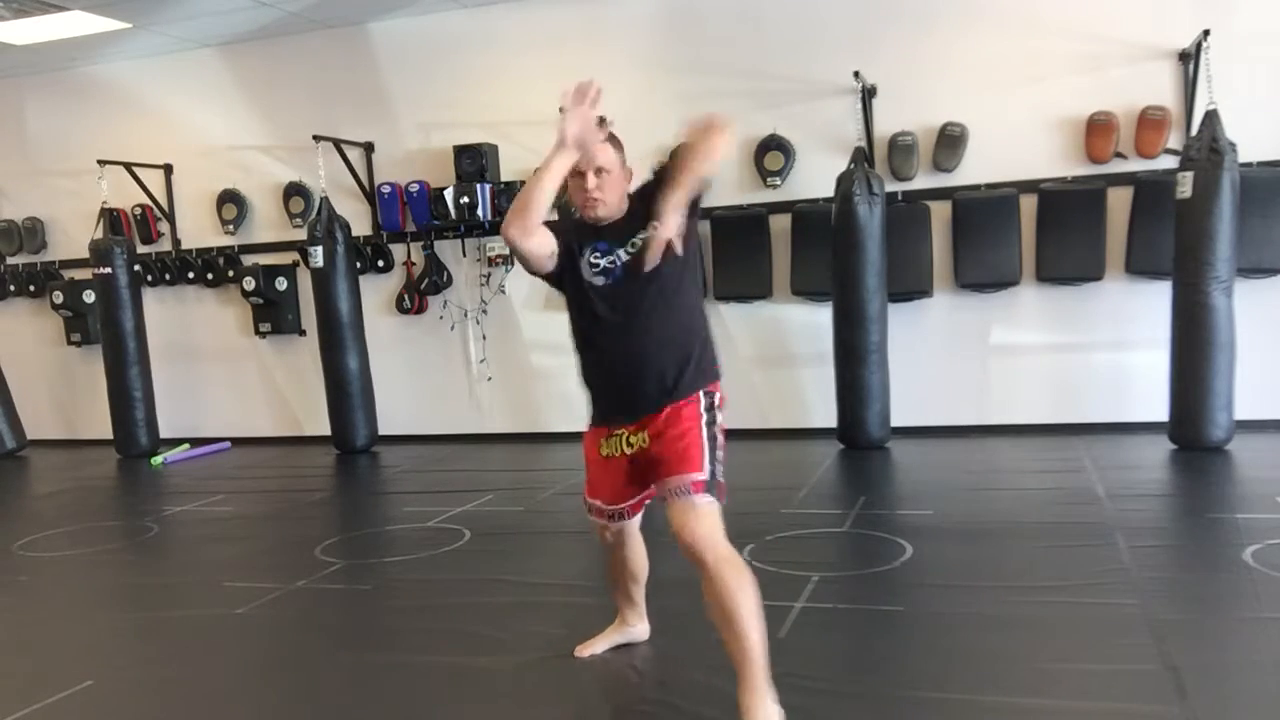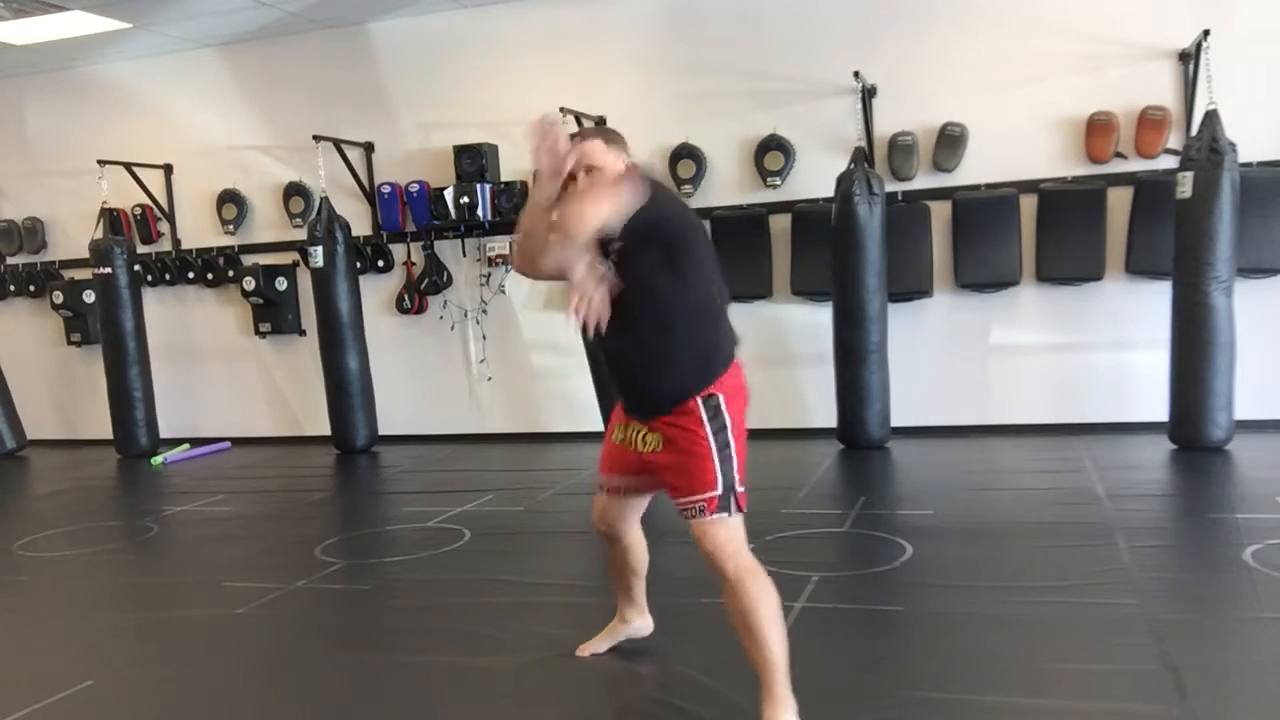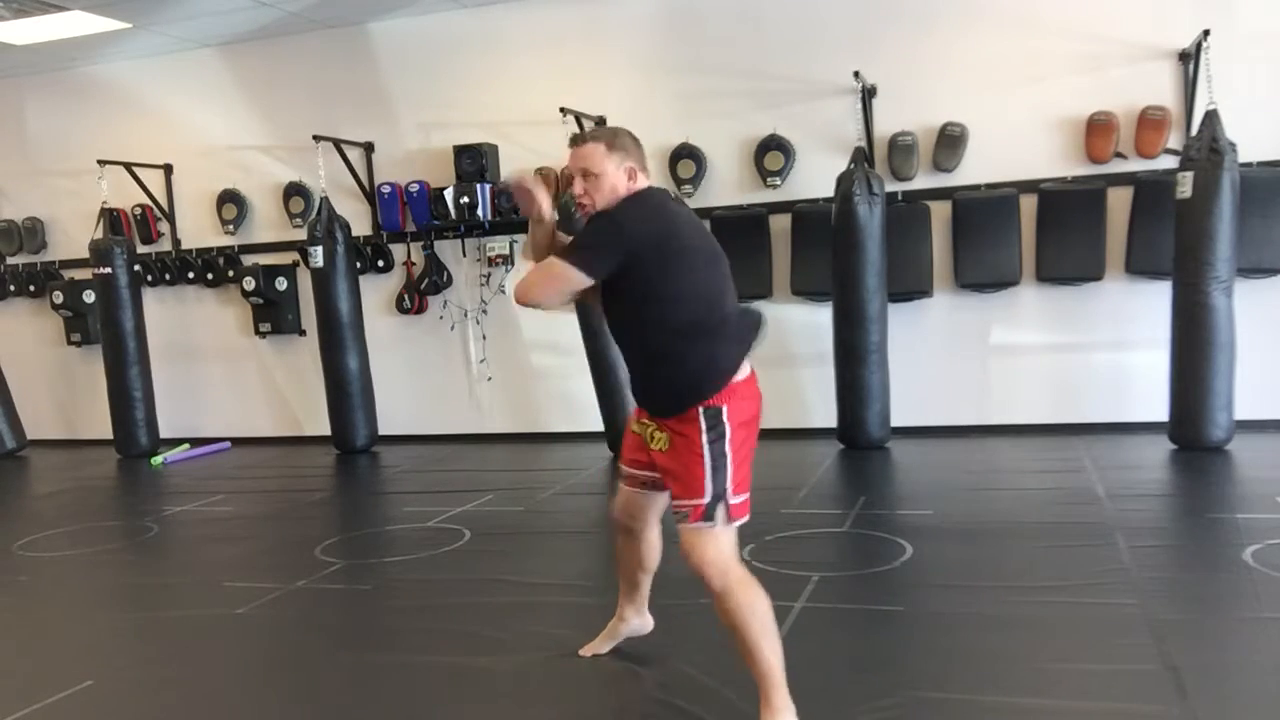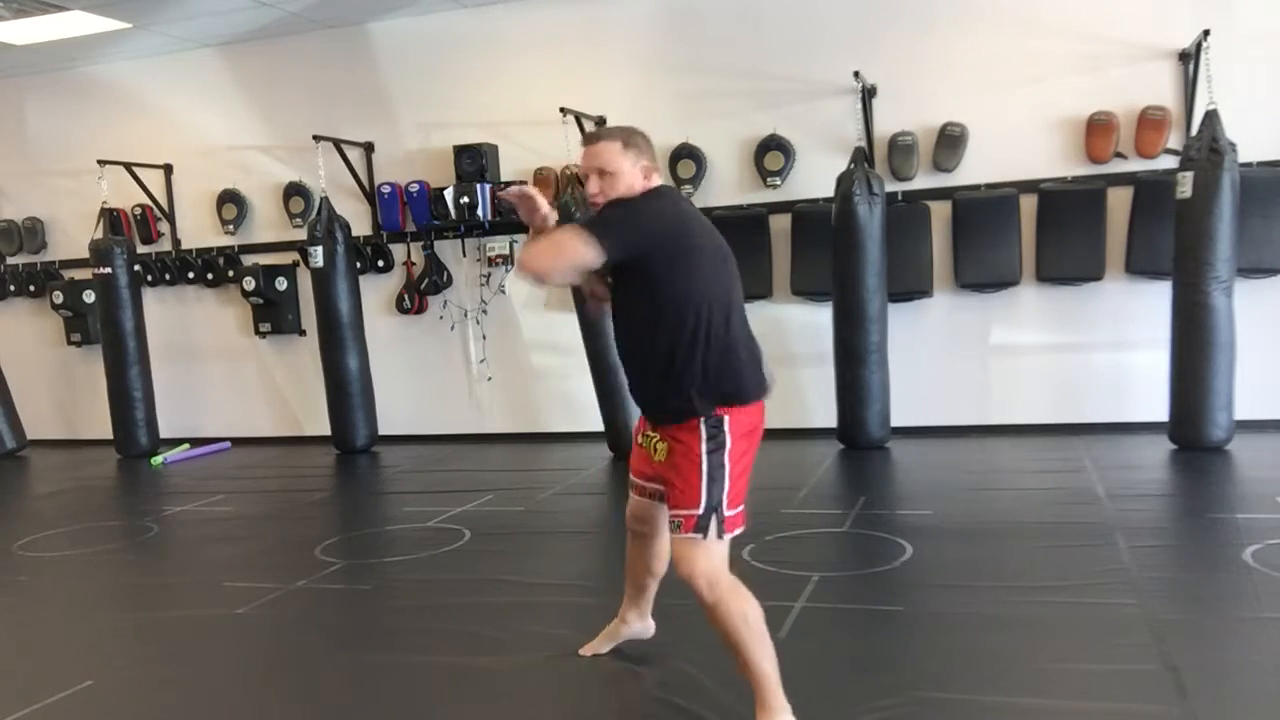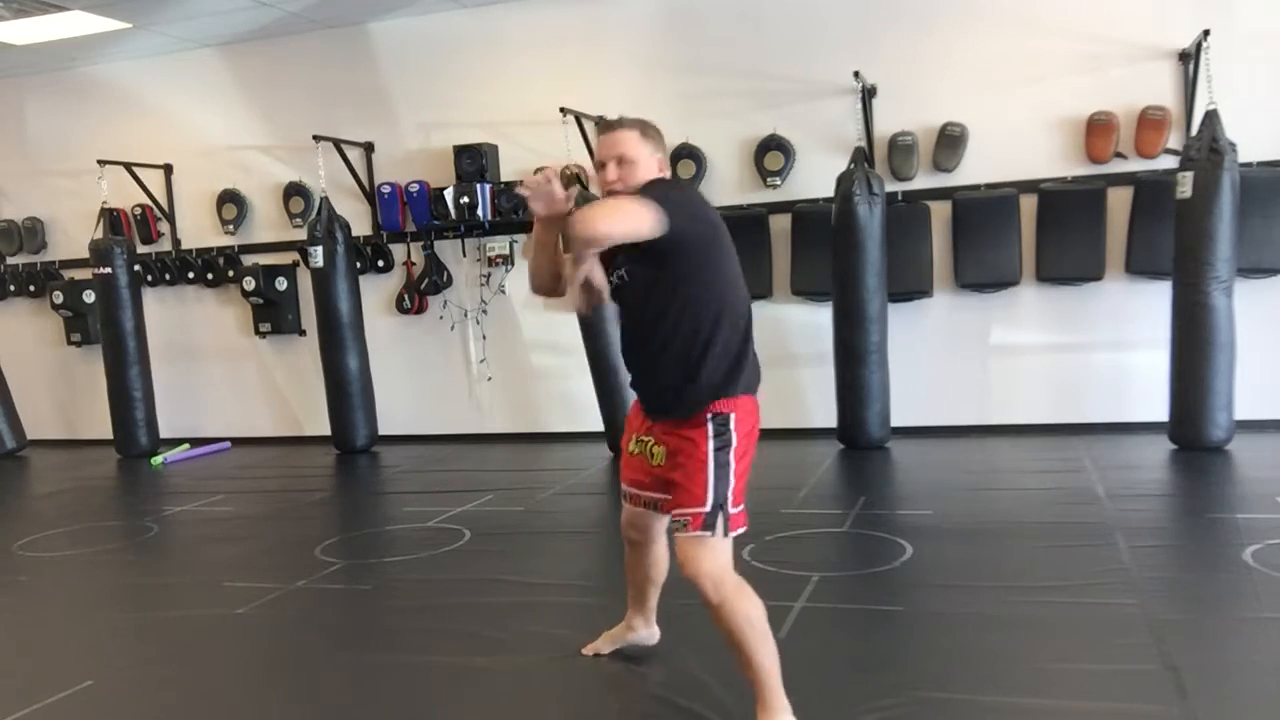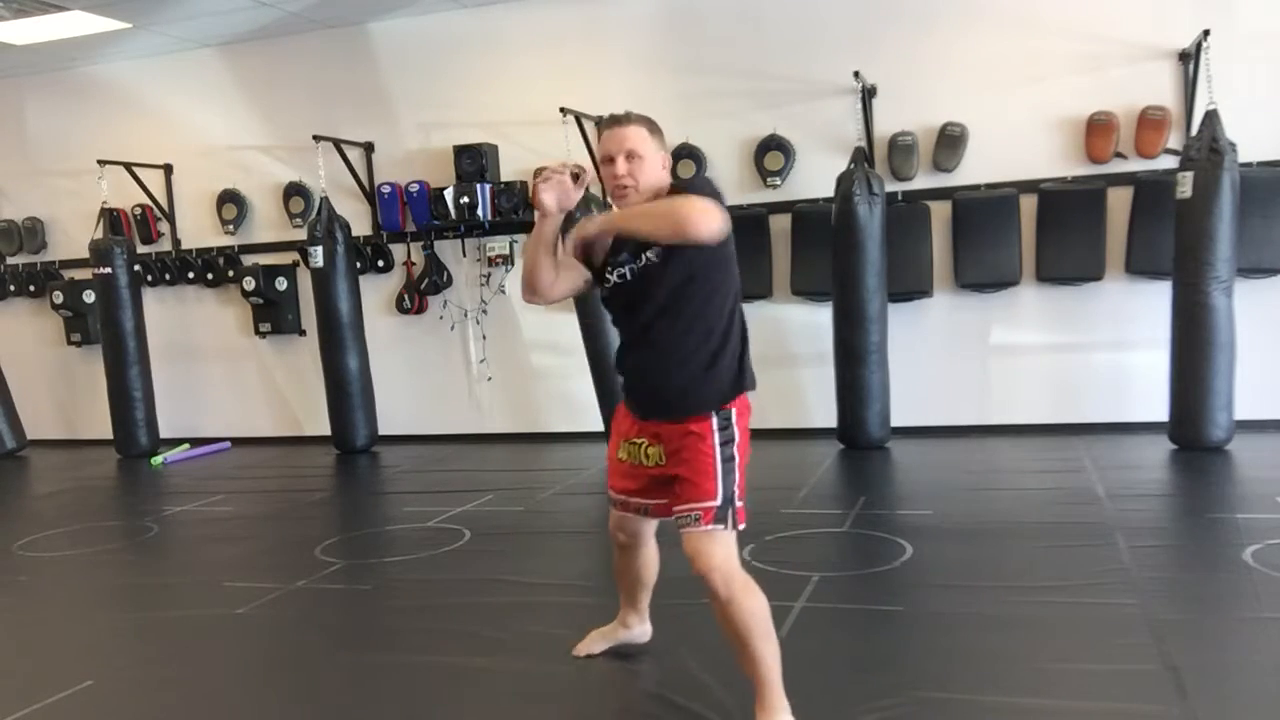
dt=0.1s
person 1, frame 1
left shoulder: (657, 207)
right shoulder: (566, 240)
left elbow: (716, 135)
right elbow: (518, 232)
left wrist: (673, 202)
right wrist: (567, 147)
left hip: (682, 402)
right hip: (614, 418)
left knee: (702, 539)
right knee: (616, 528)
right ankle: (631, 620)
person 1, frame 2
left shoulder: (653, 202)
right shoulder: (598, 236)
left elbow: (587, 213)
right elbow: (526, 257)
left wrist: (586, 264)
right wrist: (546, 174)
left hip: (700, 399)
right hip: (644, 404)
left knee: (723, 549)
right knee: (611, 518)
right ankle: (631, 616)
person 1, frame 3
left shoulder: (635, 218)
right shoulder: (625, 230)
left elbow: (532, 291)
right elbow: (550, 262)
left wrist: (565, 263)
right wrist: (541, 217)
left hip: (709, 403)
right hip: (664, 403)
left knee: (712, 559)
right knee: (630, 513)
right ankle: (632, 614)
person 1, frame 4
left shoulder: (655, 210)
right shoulder: (632, 225)
left elbow: (538, 264)
right elbow: (562, 260)
left wrist: (547, 235)
right wrist: (543, 220)
left hip: (714, 414)
right hip: (669, 409)
left knee: (701, 568)
right knee: (644, 518)
right ankle: (634, 618)
person 1, frame 5
left shoulder: (676, 200)
right shoulder: (616, 243)
left elbow: (603, 226)
right elbow: (546, 283)
left wrist: (581, 253)
right wrist: (550, 216)
left hip: (713, 414)
right hip: (660, 409)
left knee: (706, 568)
right knee: (638, 525)
right ankle: (640, 623)
person 1, frame 6
left shoulder: (691, 197)
right shoulder: (608, 238)
left elbow: (702, 224)
right elbow: (539, 291)
left wrist: (605, 224)
right wrist: (551, 217)
left hip: (706, 416)
right hip: (642, 412)
left knee: (714, 564)
right knee: (627, 527)
right ankle: (633, 620)
